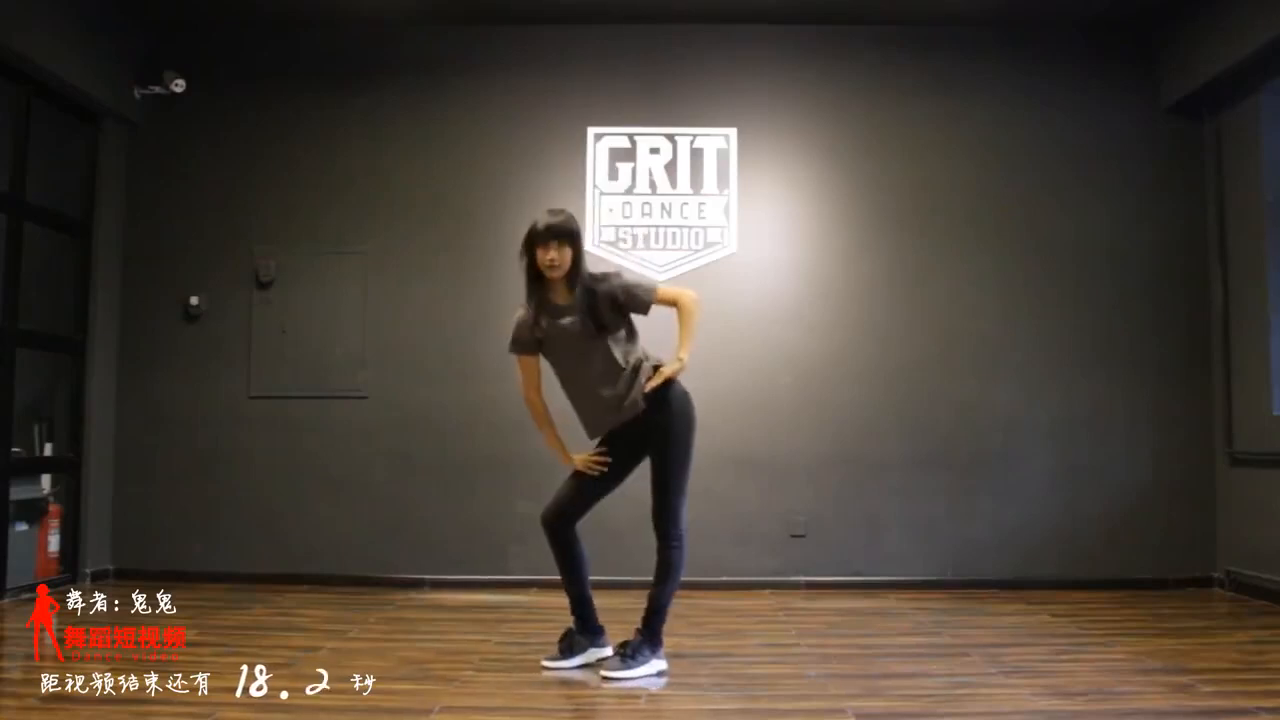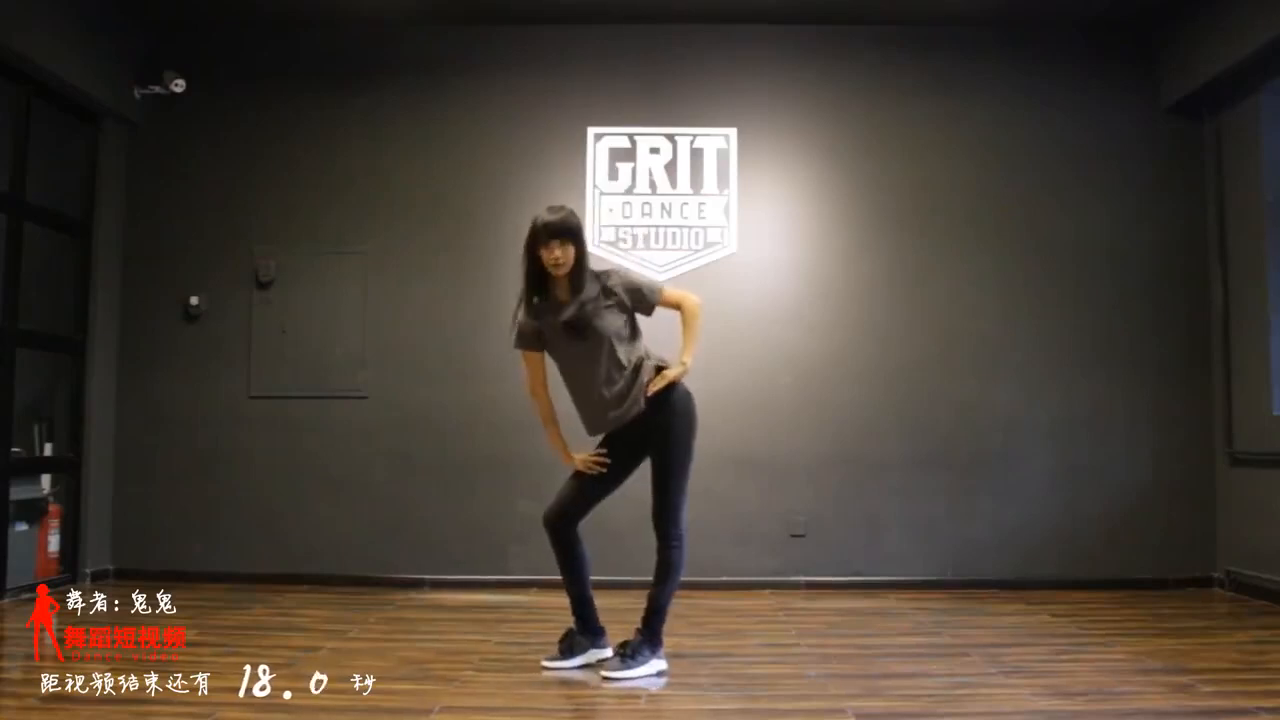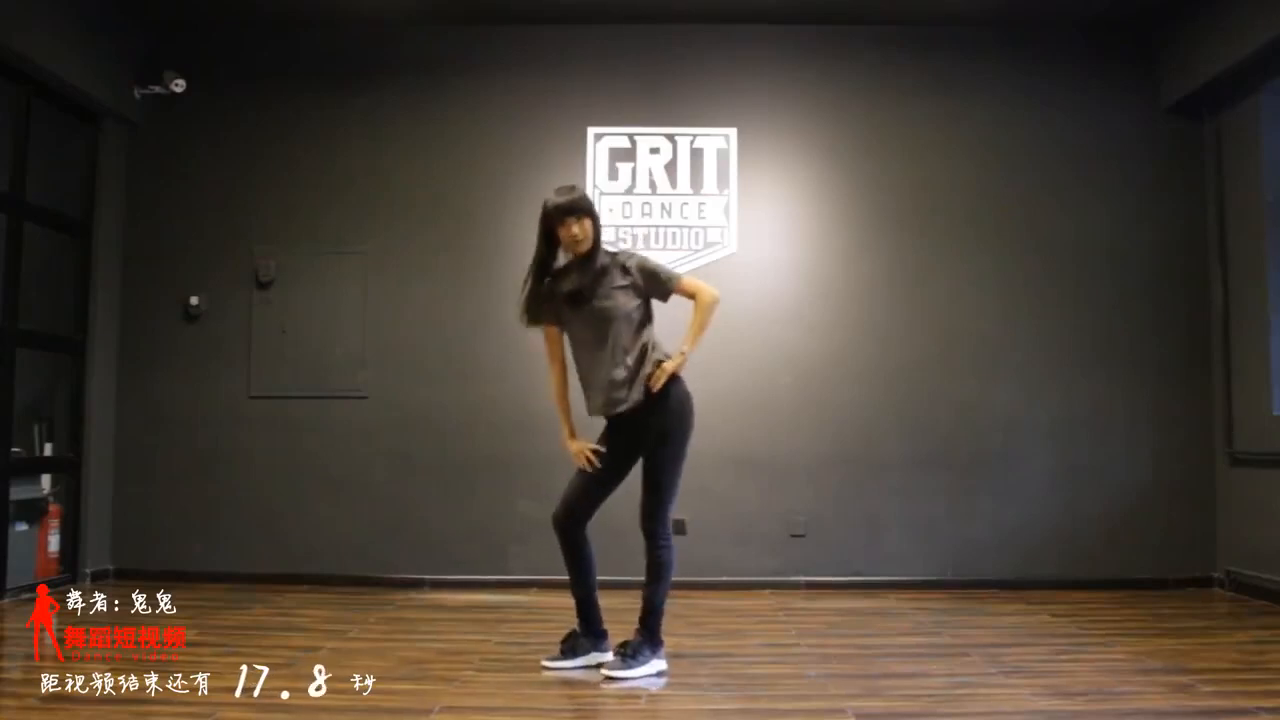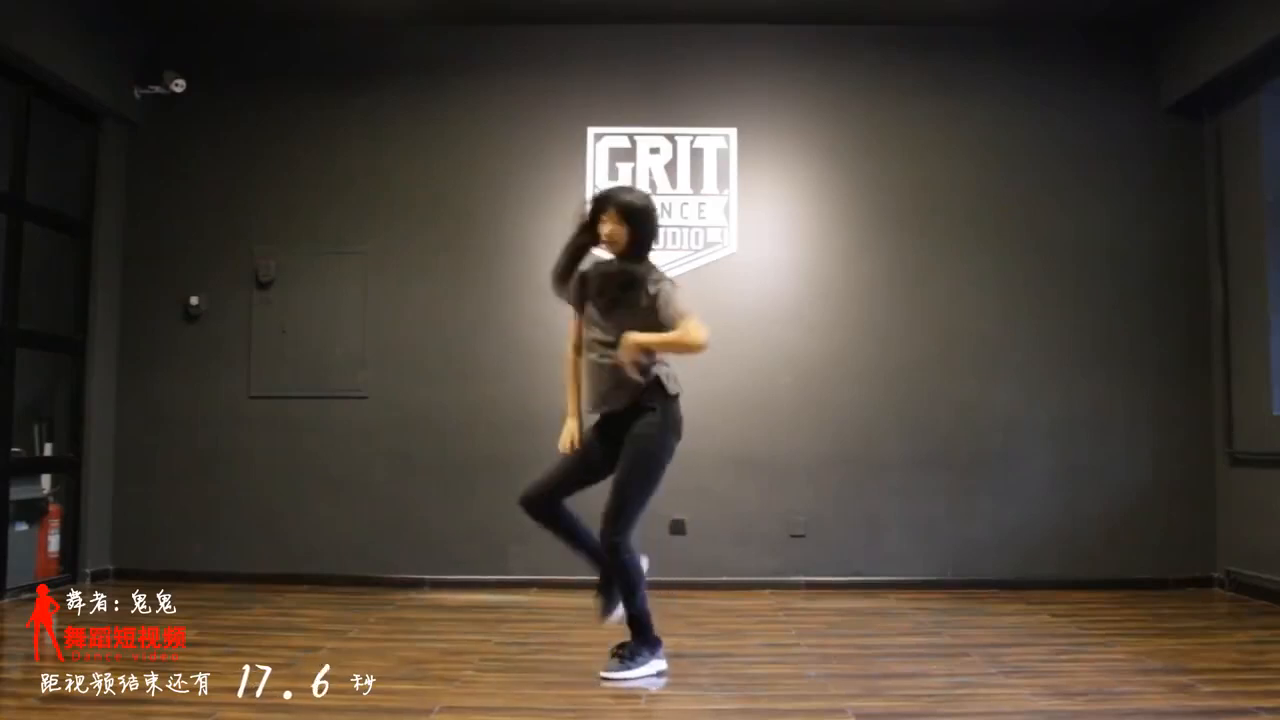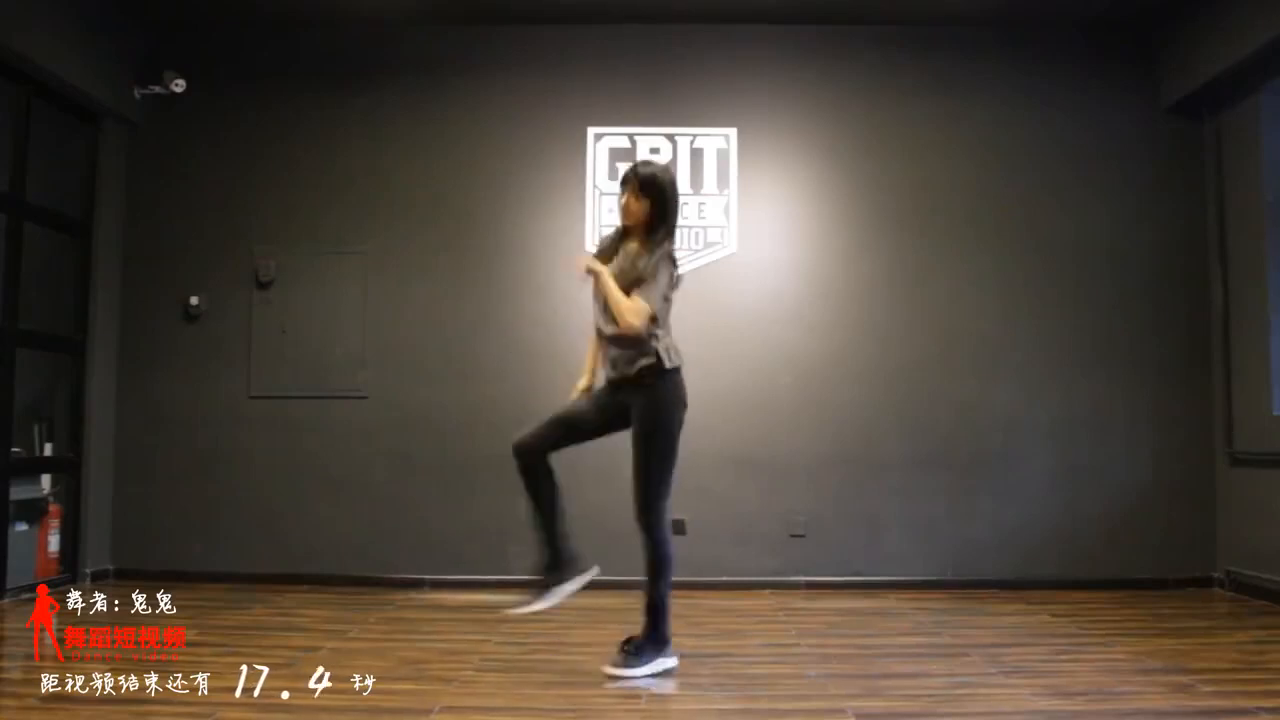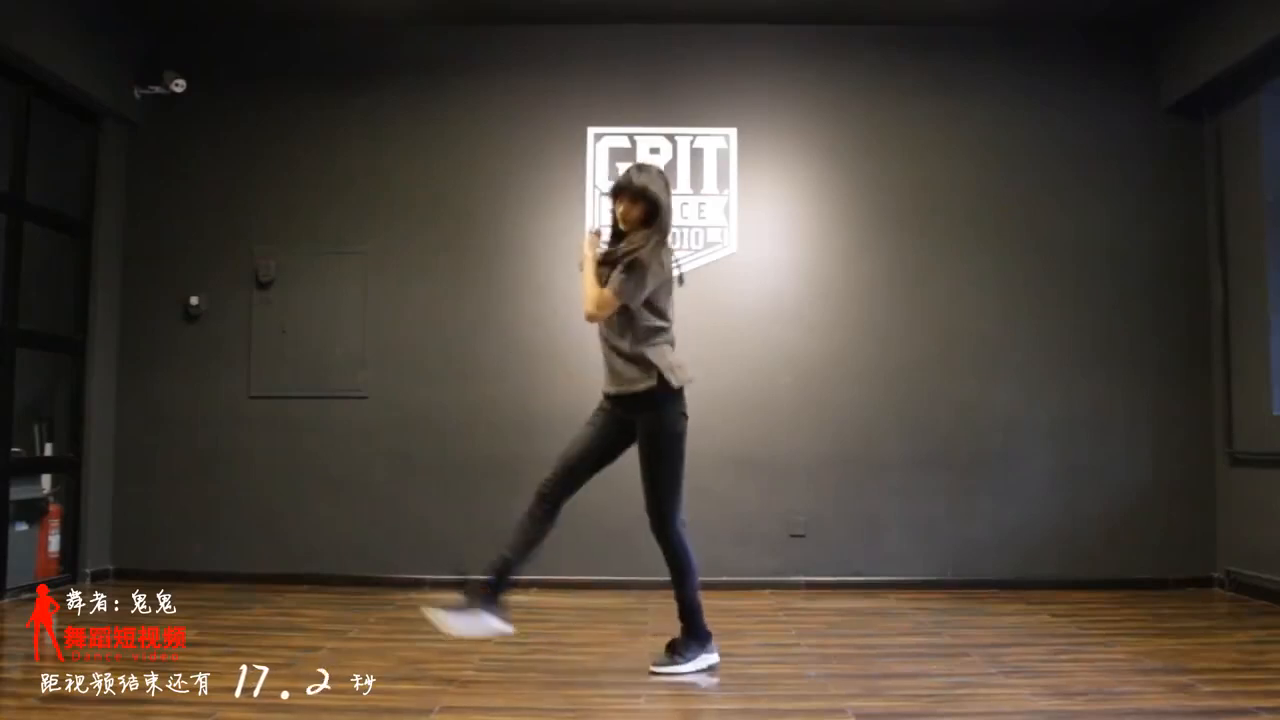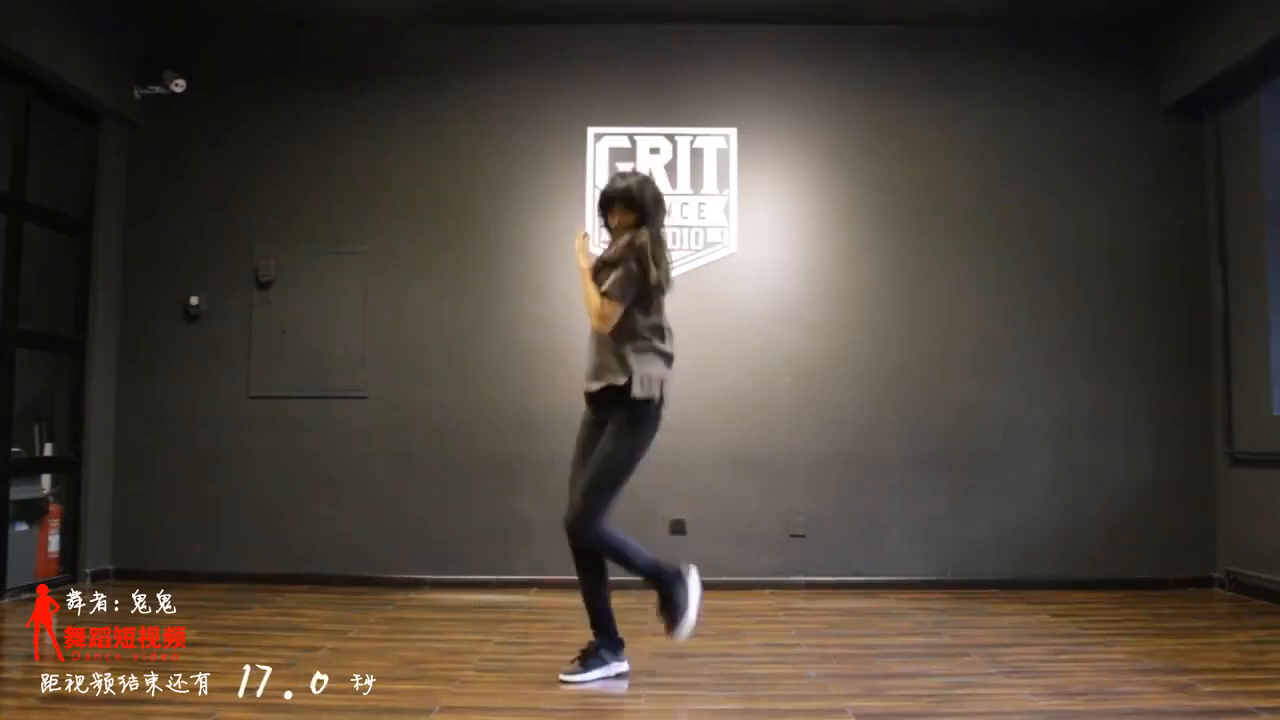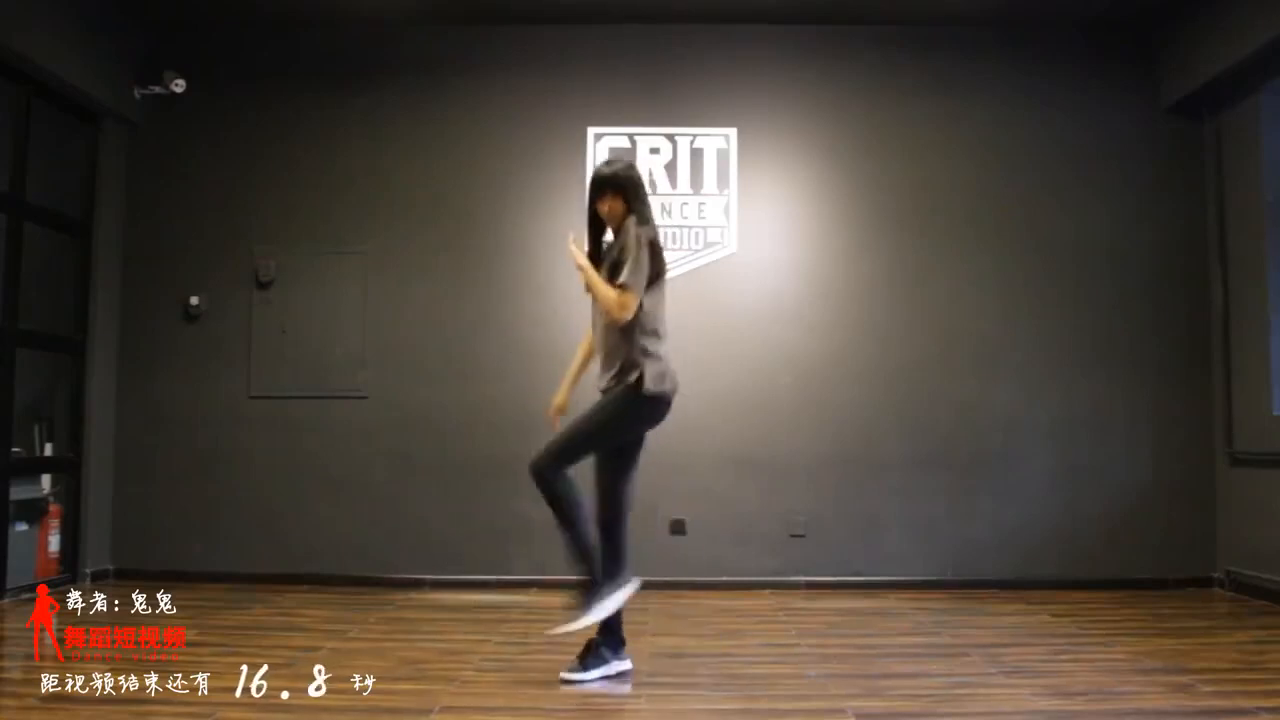
dt=0.2s
person 1, frame 1
left shoulder: (607, 289)
right shoulder: (530, 322)
left elbow: (685, 298)
right elbow: (533, 396)
left wrist: (680, 360)
right wrist: (566, 455)
left hip: (663, 410)
right hip: (618, 432)
left knee: (668, 529)
right knee: (557, 519)
left ankle: (649, 644)
right ankle: (589, 634)
person 1, frame 2
left shoulder: (613, 286)
right shoulder: (535, 316)
left elbow: (689, 303)
right elbow: (539, 392)
left wrist: (683, 363)
right wrist: (565, 453)
left hip: (665, 410)
right hip: (619, 429)
left knee: (668, 529)
right knee: (558, 519)
left ankle: (649, 645)
right ankle: (590, 635)
person 1, frame 3
left shoulder: (630, 268)
right shoulder: (553, 290)
left elbow: (708, 295)
right elbow: (556, 367)
left wrist: (681, 355)
right wrist: (572, 433)
left hip: (662, 406)
right hip: (619, 419)
left knee: (655, 526)
right knee: (569, 519)
left ankle: (649, 646)
right ankle: (590, 635)
person 1, frame 4
left shoulder: (653, 287)
right shoulder: (589, 281)
left elbow: (699, 339)
right elbow: (576, 350)
left wrist: (636, 341)
right wrist: (572, 416)
left hip: (653, 416)
right hip: (610, 418)
left knee: (613, 527)
right knee: (537, 499)
left ankle: (645, 645)
right ankle: (615, 570)
person 1, frame 5
left shoulder: (657, 256)
right shoulder: (613, 245)
left elbow: (632, 321)
left wrist: (604, 273)
right wrist: (586, 376)
left hip: (658, 386)
right hip: (621, 387)
left knee: (649, 514)
right knee: (528, 449)
left ankle: (656, 641)
right ankle: (561, 564)
person 1, frame 6
left shoulder: (650, 255)
right shoulder: (622, 251)
left elbow: (596, 309)
left wrist: (591, 260)
left hip: (656, 398)
right hip: (620, 398)
left knee: (664, 523)
right knee: (551, 489)
left ankle: (698, 639)
right ankle: (487, 600)
person 1, frame 7
left shoulder: (631, 250)
right shoulder: (631, 255)
left elbow: (602, 318)
left wrist: (585, 268)
left hip: (631, 401)
right hip: (605, 399)
left knee: (584, 522)
right knee: (582, 527)
left ankle: (672, 583)
right ankle: (606, 647)
person 1, frame 8
left shoulder: (638, 242)
right shoulder: (614, 249)
left elbow: (621, 311)
right elbow: (601, 326)
left wrist: (584, 266)
right wrist: (568, 384)
left hip: (642, 388)
right hip: (626, 389)
left knee: (545, 466)
right knee: (611, 511)
left ankle: (605, 575)
right ankle: (608, 644)
